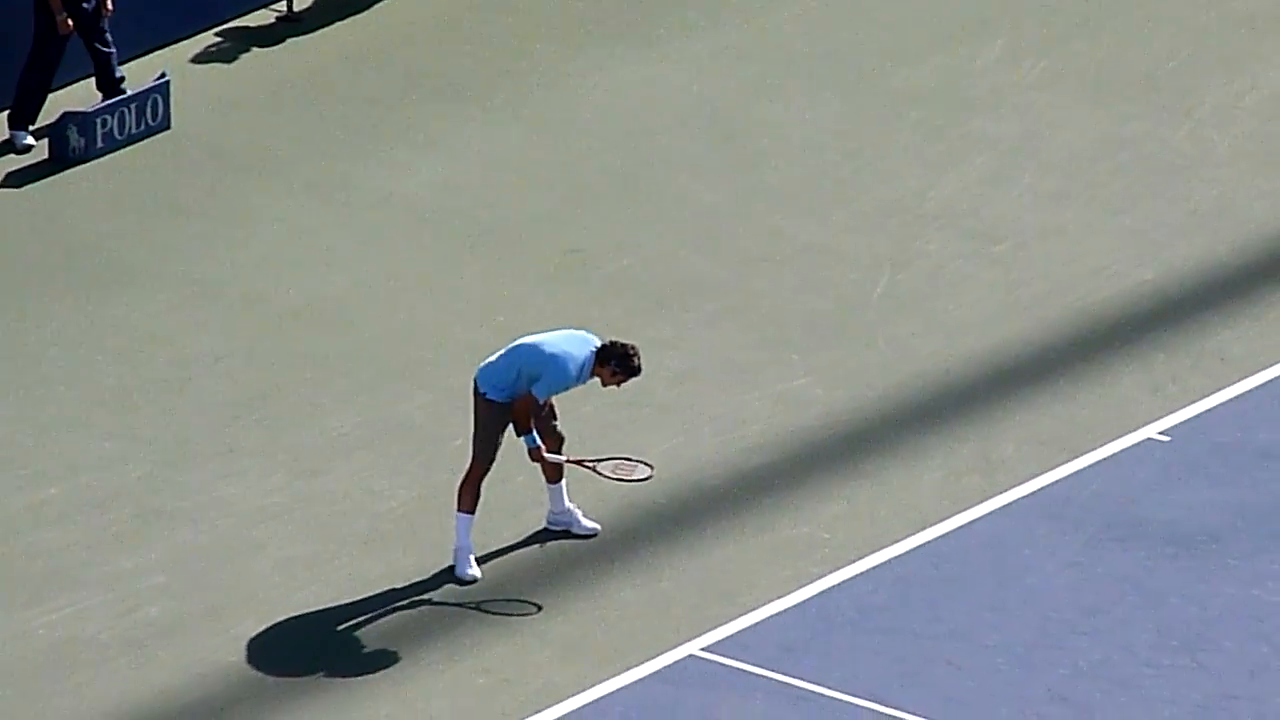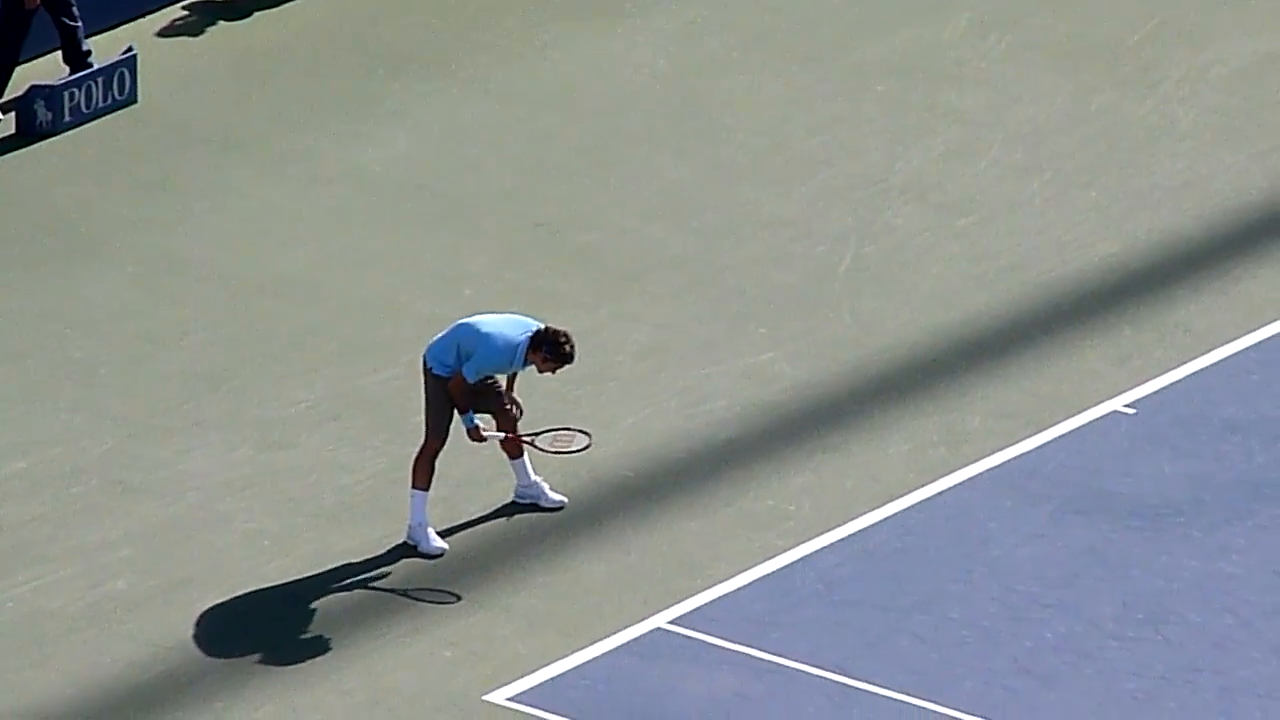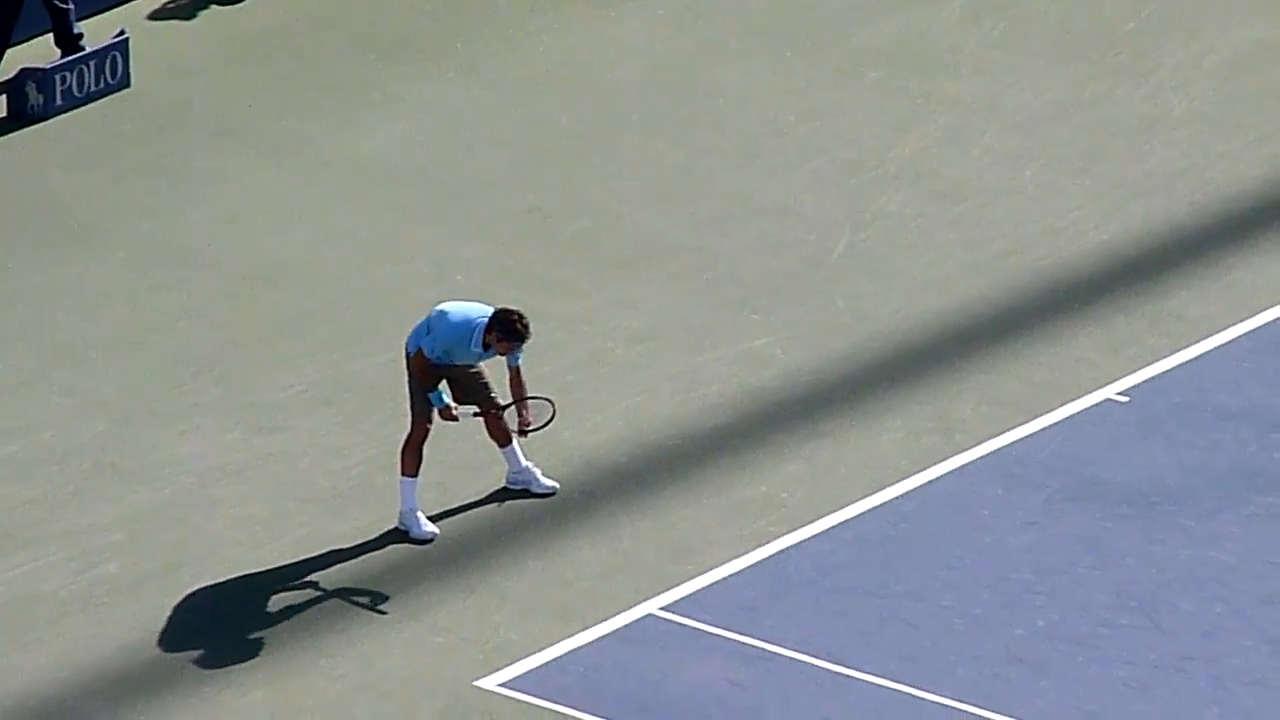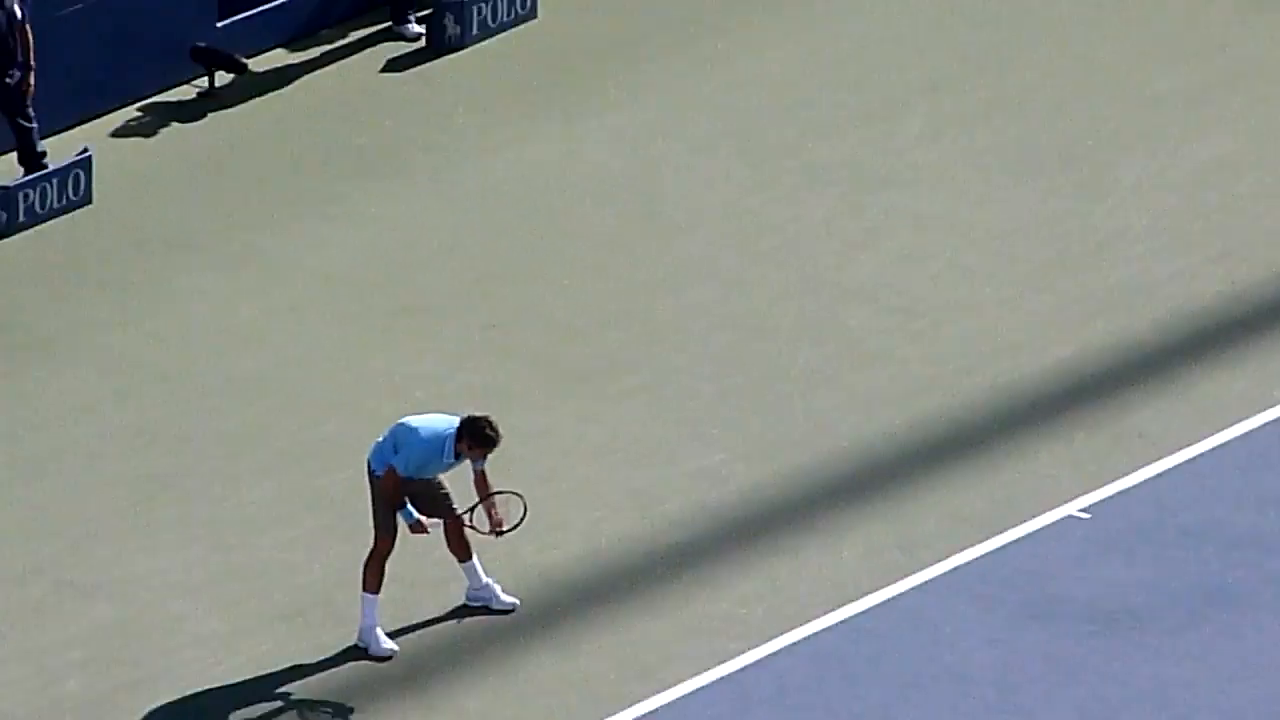
dt=0.4s
person 1, frame 1
left shoulder: (594, 346)
right shoulder: (566, 371)
right elbow: (522, 406)
left wrist: (546, 399)
right wrist: (531, 442)
left hip: (523, 385)
right hip: (494, 389)
left knee: (554, 440)
right knee: (481, 465)
left ankle: (560, 512)
right ankle: (462, 548)
person 1, frame 2
left shoulder: (539, 336)
right shoulder: (496, 353)
right elbow: (456, 387)
left wrist: (509, 391)
right wrist: (469, 422)
left hip: (474, 363)
right hip: (443, 367)
left knee: (508, 419)
right knee: (435, 441)
left ankle: (527, 486)
right ankle: (418, 526)
person 1, frame 3
left shoulder: (509, 335)
right shoulder: (454, 330)
left elbow: (515, 375)
right elbow: (417, 361)
left wrist: (523, 413)
right wrist: (438, 400)
left hip: (462, 359)
right hip: (425, 358)
left knee: (492, 410)
right knee: (421, 427)
left ankle: (519, 472)
right ankle: (408, 511)
person 1, frame 4
left shoulder: (474, 440)
right shoulder: (425, 444)
left elbow: (480, 478)
right elbow: (389, 481)
left wrist: (492, 514)
right wrist: (409, 515)
left hip: (422, 472)
right hip: (387, 470)
left knee: (454, 523)
right knee: (384, 543)
left ankle: (479, 588)
right ankle: (368, 629)
